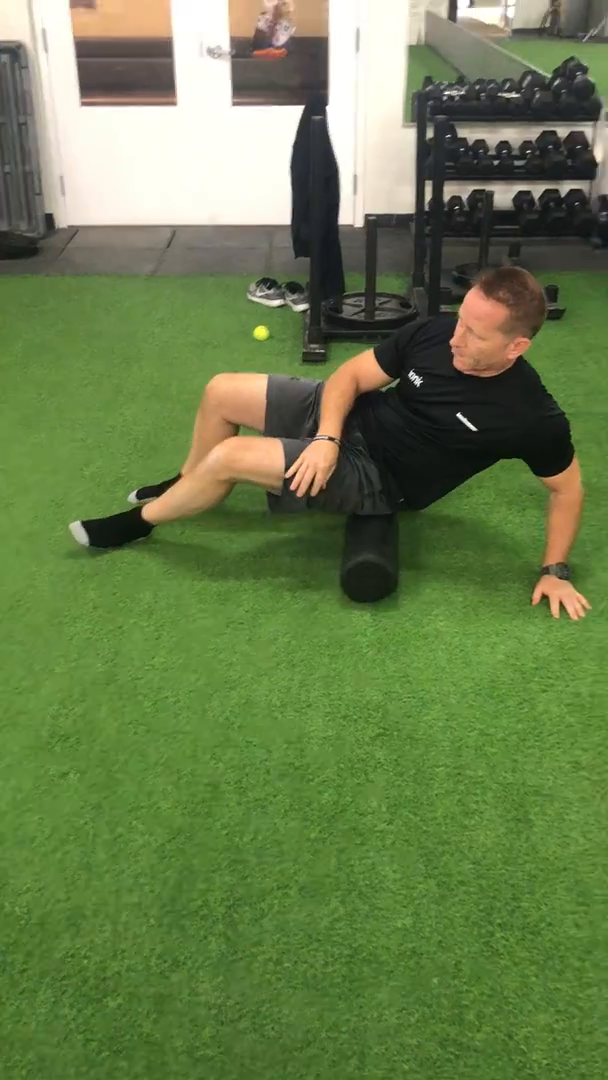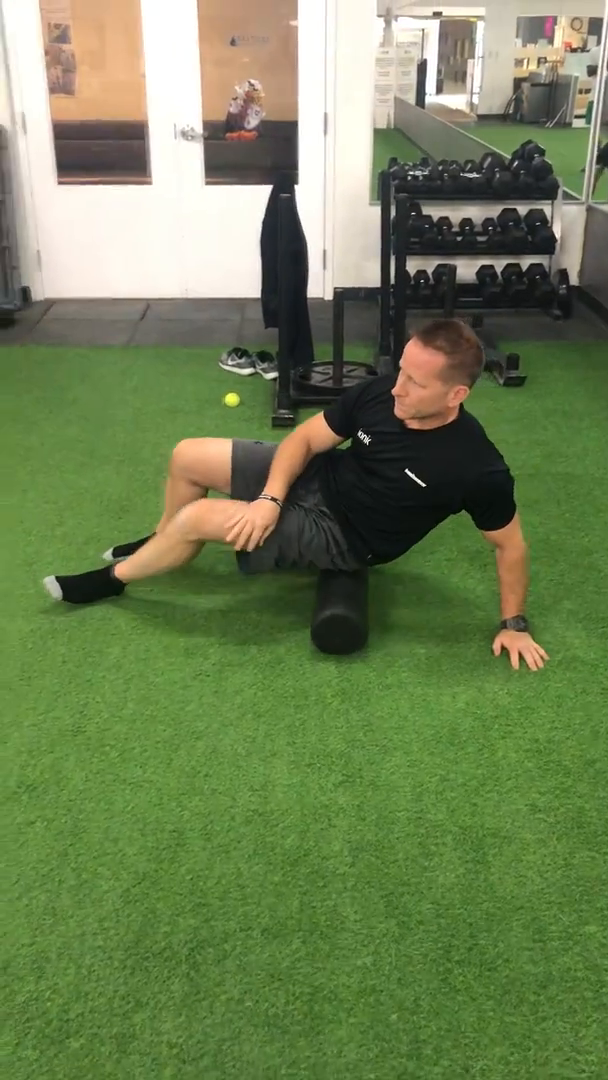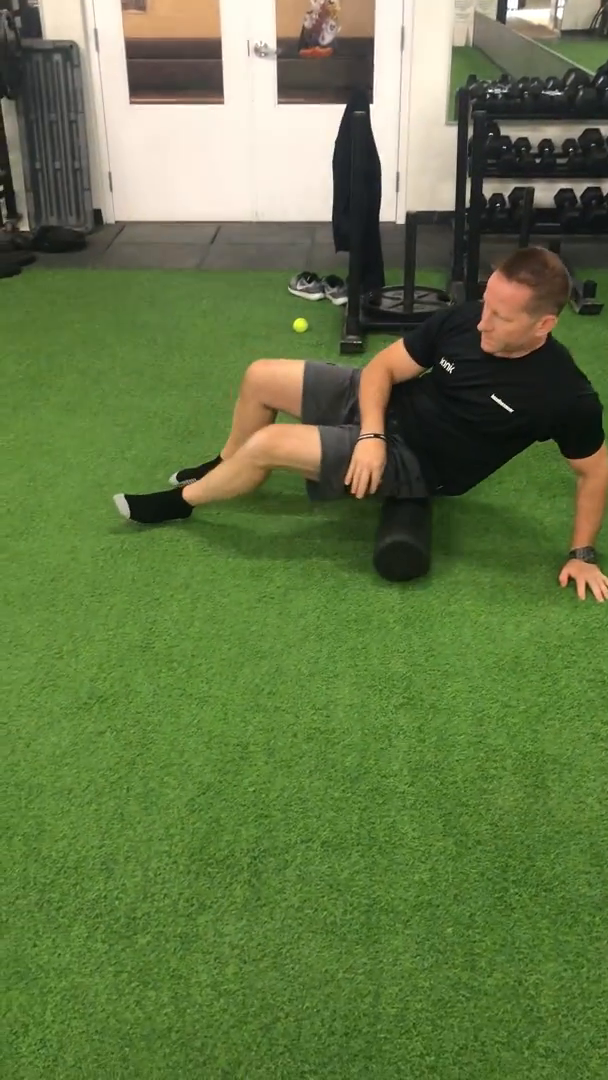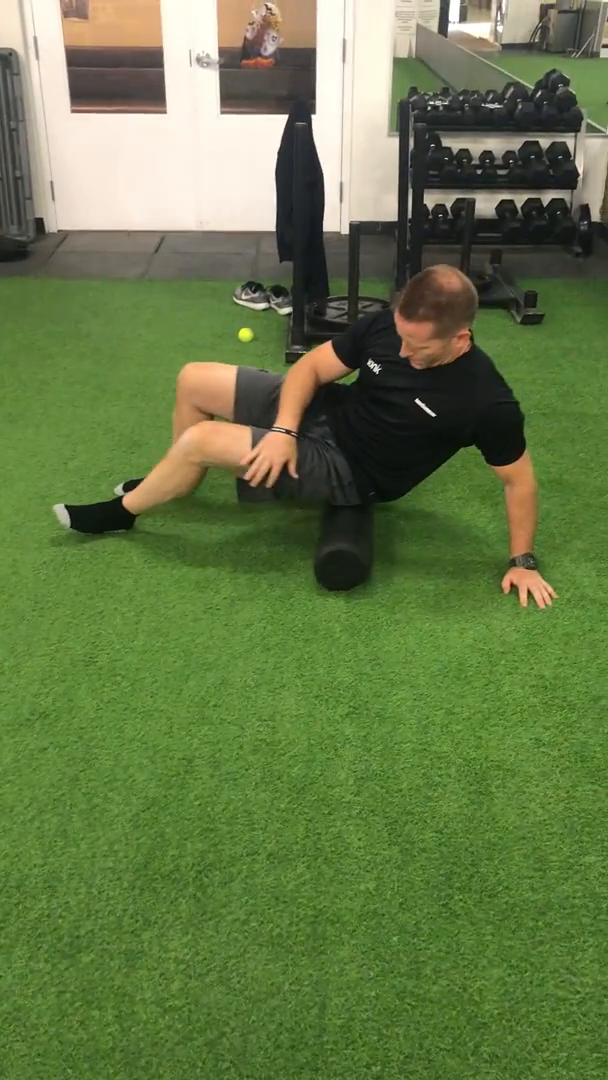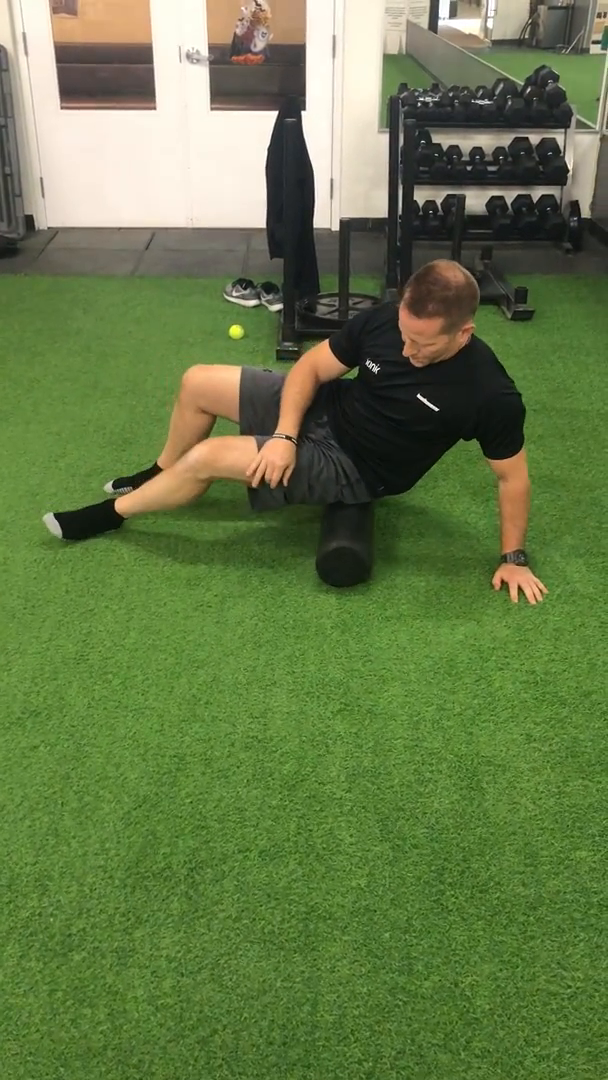
dt=1s
person 1, frame 1
left shoulder: (530, 415)
right shoulder: (434, 333)
left elbow: (567, 487)
right elbow: (352, 374)
left wrist: (555, 572)
right wrist: (327, 438)
left hip: (377, 476)
right hip: (350, 418)
left knee: (229, 459)
right knee: (222, 391)
left ankle: (139, 522)
right ankle: (184, 484)
person 1, frame 2
left shoulder: (476, 469)
right shoulder: (379, 393)
left elbow: (509, 543)
right elbow: (306, 438)
left wrist: (513, 624)
right wrist: (270, 498)
left hip: (342, 535)
right hip: (315, 478)
left knee: (195, 517)
right knee: (186, 456)
left ankle: (113, 579)
right ankle: (159, 544)
person 1, frame 3
left shoulder: (565, 396)
right shoulder: (463, 319)
right elbow: (382, 367)
right wrist: (372, 437)
left hip: (416, 462)
right hip: (388, 406)
left knee: (268, 446)
right knee: (261, 377)
left ankle: (180, 502)
right ankle: (222, 467)
person 1, frame 4
left shoulder: (486, 402)
right shoulder: (389, 325)
left elbow: (519, 479)
right elbow: (313, 366)
left wrist: (522, 562)
right wrist: (284, 430)
left hip: (347, 470)
right hip: (324, 411)
left knee: (198, 440)
right knee: (193, 380)
left ankle: (121, 513)
right ankle: (169, 481)
person 1, frame 5
left shoulder: (489, 394)
right shoulder: (385, 320)
left elbow: (513, 475)
right elbow: (312, 367)
left wrist: (513, 558)
right wrist: (285, 435)
left hip: (353, 468)
right hip: (324, 410)
left knee: (206, 459)
right knee: (197, 382)
left ankle: (110, 514)
right ankle: (160, 474)
